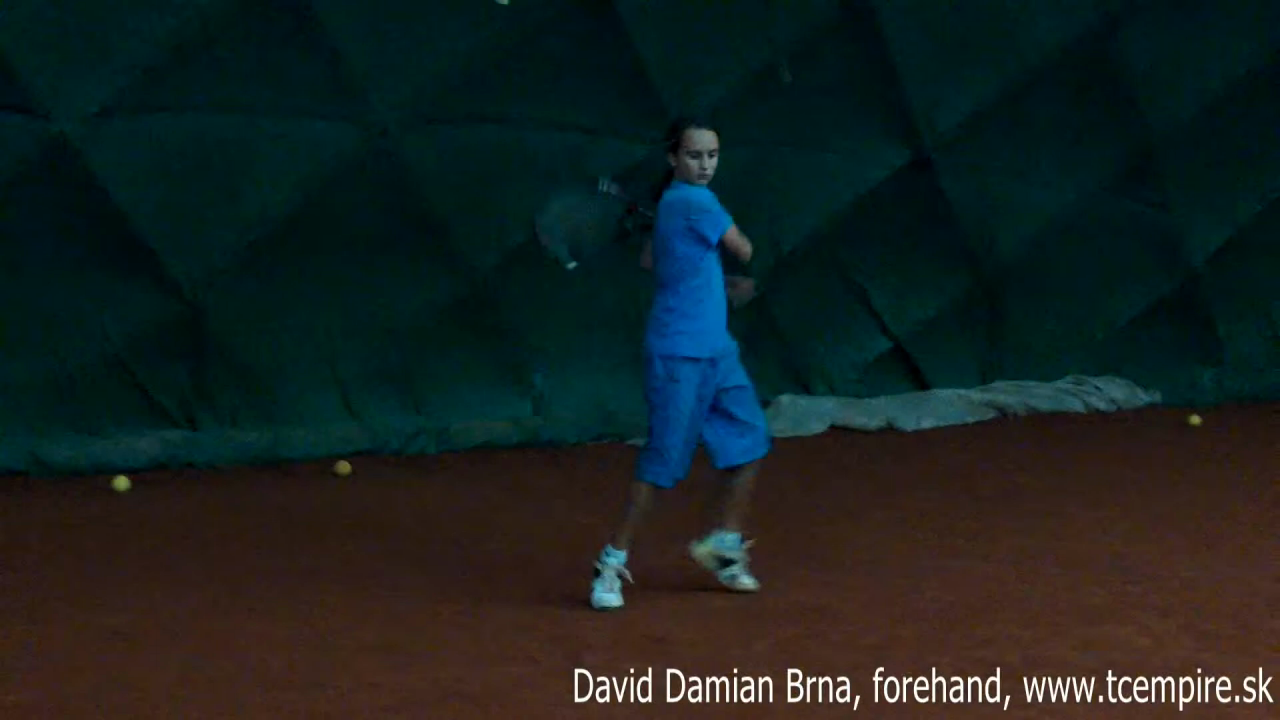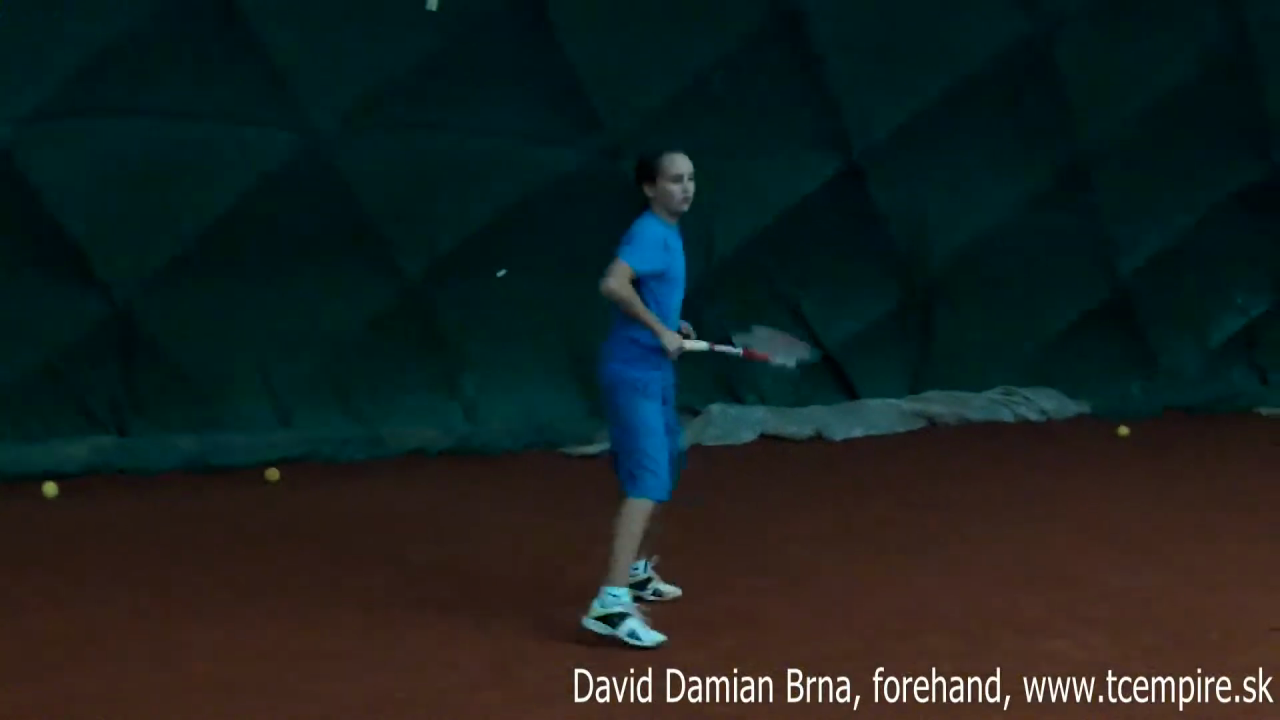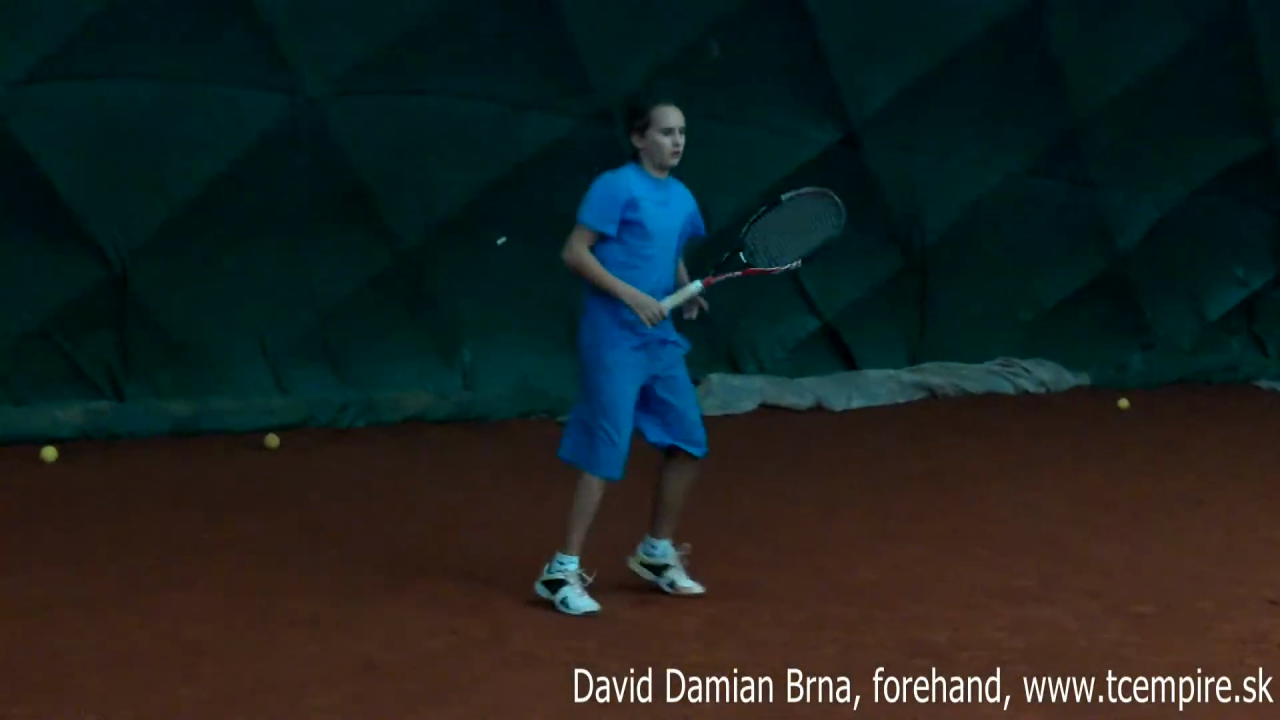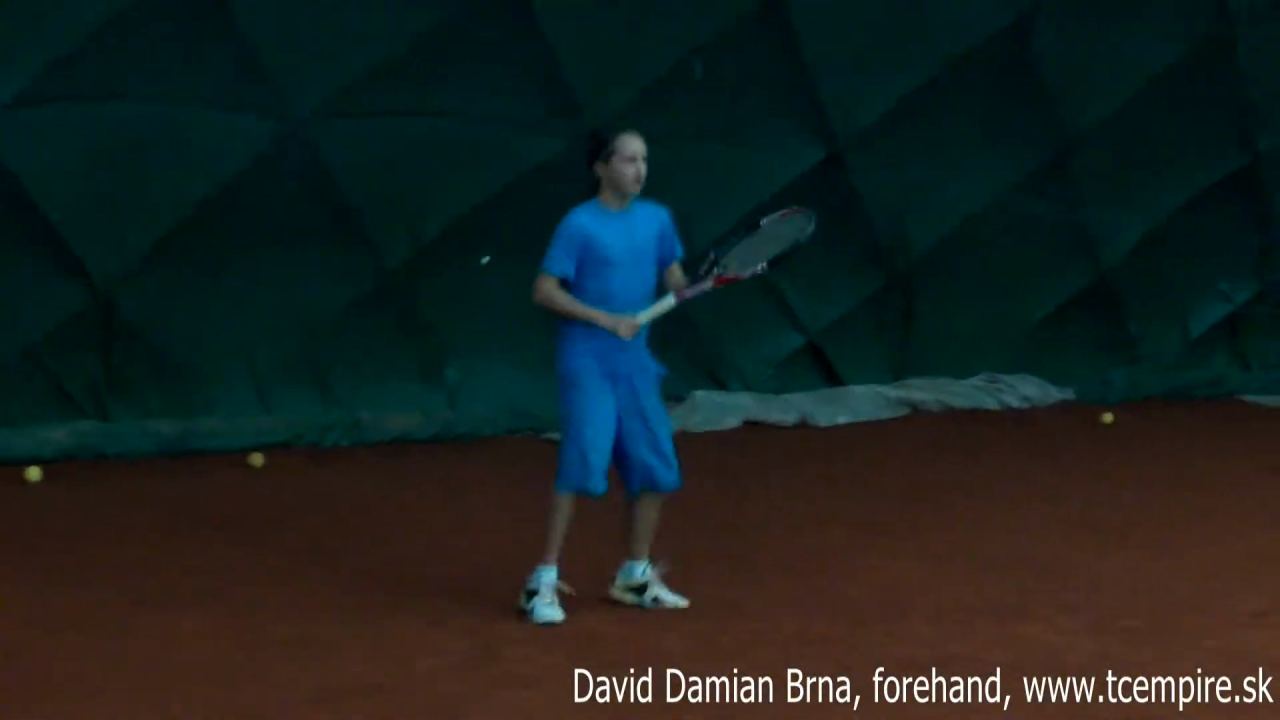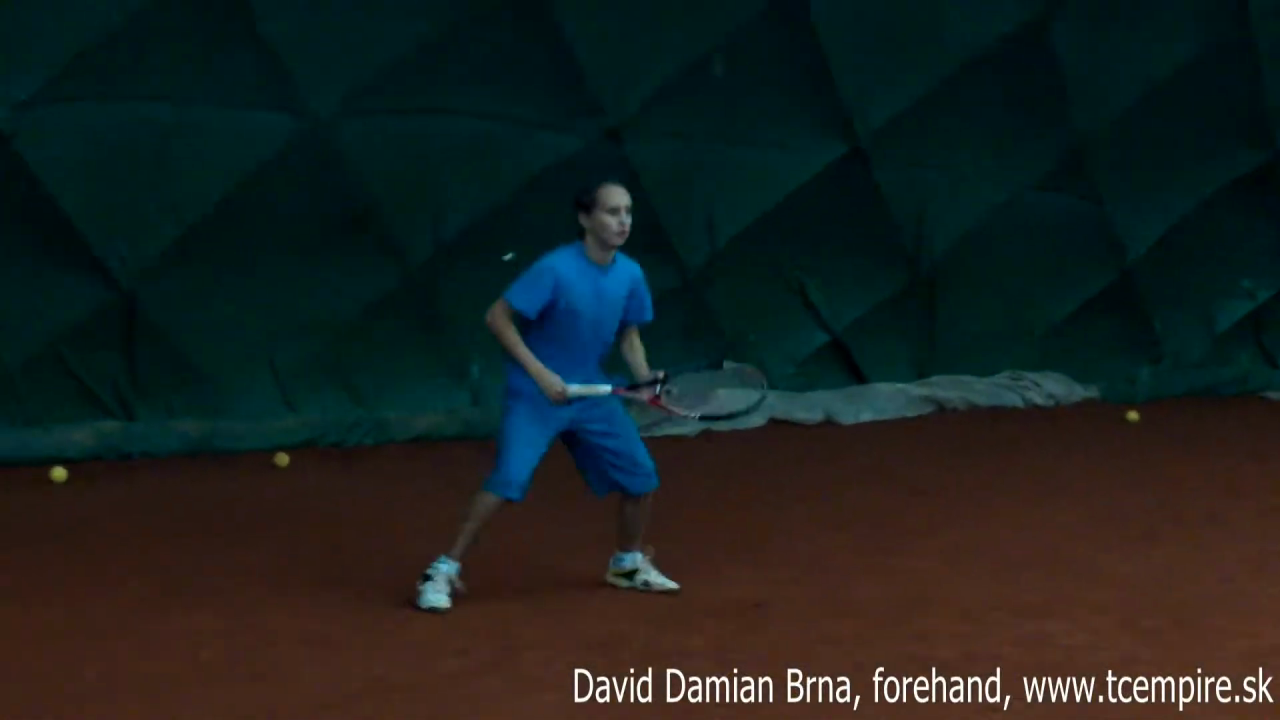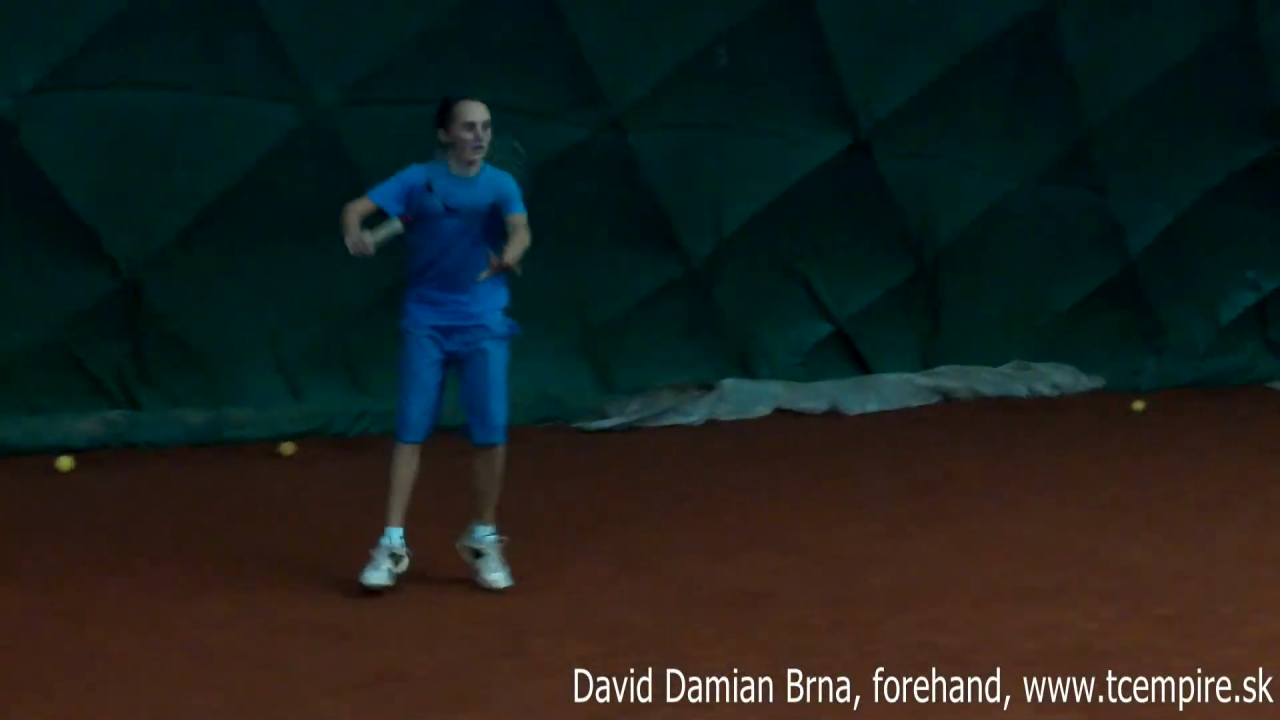
dt=0.4s
person 1, frame 1
left shoulder: (678, 201)
right shoulder: (694, 201)
left elbow: (650, 260)
right elbow: (743, 249)
left hip: (716, 349)
right hip: (680, 353)
left knee: (748, 444)
right knee: (664, 459)
left ankle: (724, 545)
right ankle: (612, 559)
person 1, frame 2
left shoulder: (666, 233)
right shoulder: (650, 232)
right elbow: (613, 286)
left wrist: (674, 327)
right wrist: (661, 330)
left hip: (652, 373)
right hip: (633, 373)
left knee: (663, 470)
right knee: (647, 482)
left ankle: (635, 569)
right ankle: (611, 604)
person 1, frame 3
left shoulder: (683, 198)
right shoulder: (615, 185)
right elbow: (573, 254)
left wrist: (688, 292)
right wrist: (629, 296)
left hip: (661, 339)
right hip: (612, 339)
left knee: (687, 443)
right knee: (604, 452)
left ankle: (655, 553)
right ankle: (562, 569)
person 1, frame 4
left shoulder: (658, 220)
right shoulder: (578, 225)
left elbow: (672, 279)
right elbow: (544, 291)
left wrist: (694, 289)
right wrist: (603, 321)
left hip: (635, 363)
right hip: (584, 363)
left knee: (658, 472)
right knee: (582, 470)
left ankle: (636, 573)
right ankle: (542, 580)
person 1, frame 5
left shoulder: (631, 276)
right shoulder: (554, 269)
left elbow: (629, 339)
right elbow: (498, 318)
left wrist: (645, 379)
right wrist: (539, 374)
left hip: (592, 394)
right hip: (534, 392)
left knee: (640, 476)
right knee: (508, 479)
left ankle: (628, 561)
right ankle: (444, 568)
person 1, frame 6
left shoulder: (501, 183)
right shoulder: (420, 179)
left elbow: (520, 231)
right elbow: (360, 206)
left wrist: (507, 257)
right wrist: (353, 231)
left hip: (483, 321)
right hip: (426, 318)
left knee: (489, 431)
right knee: (412, 427)
left ankle: (481, 539)
right ankle: (391, 543)
